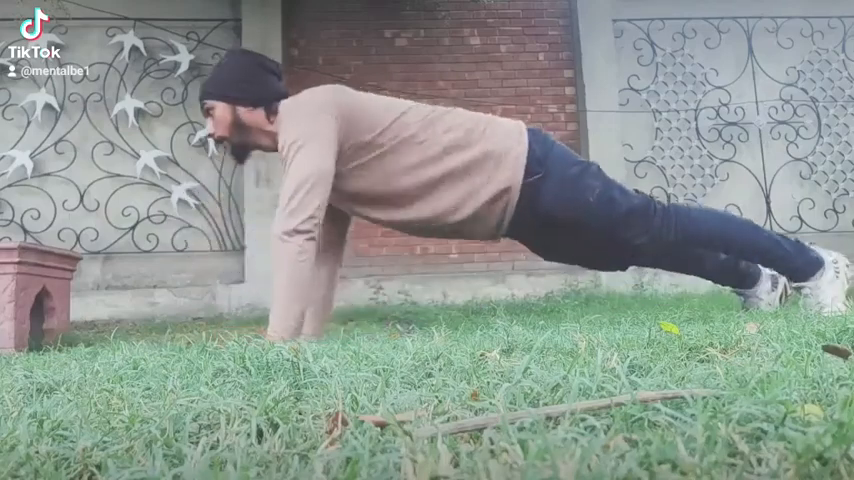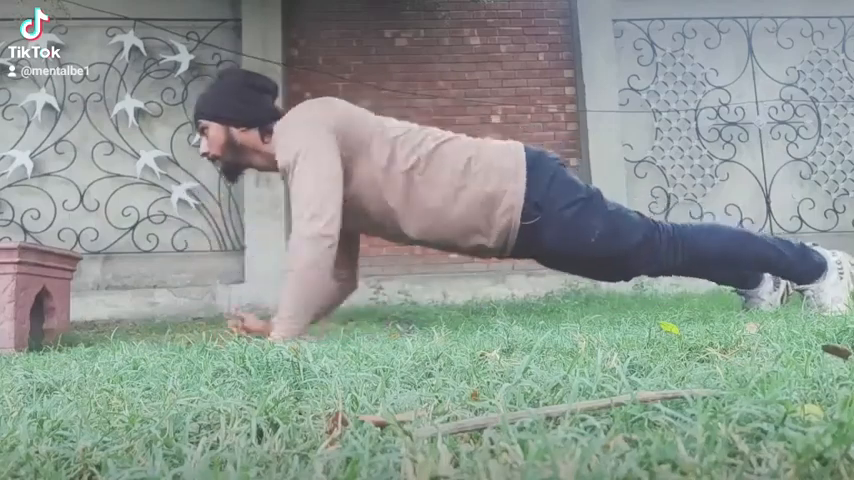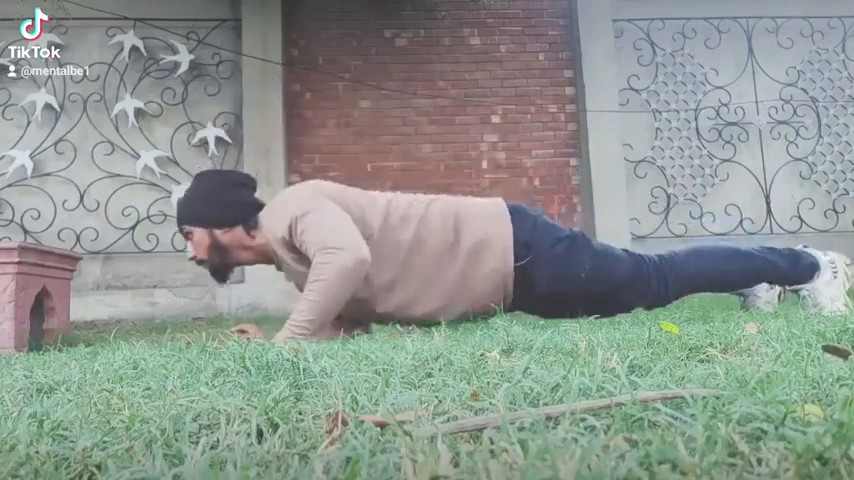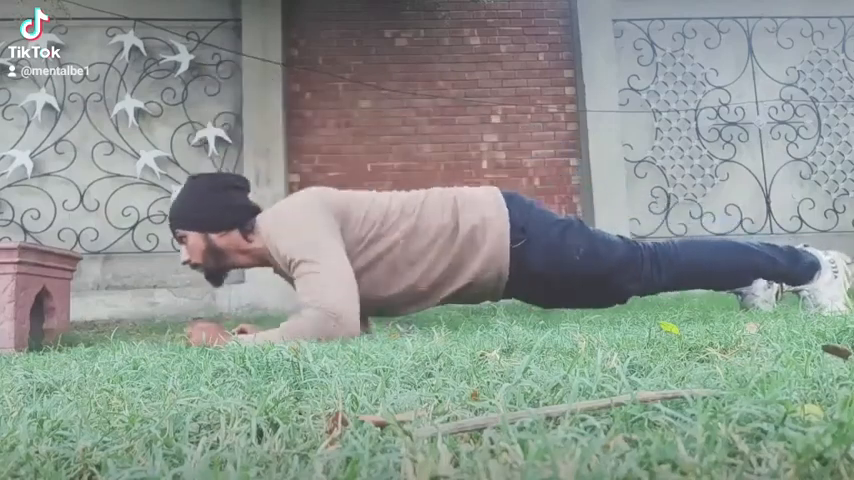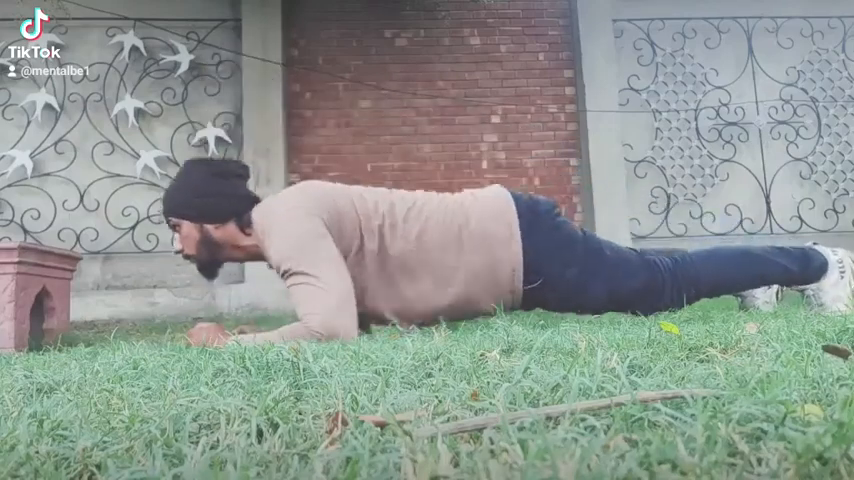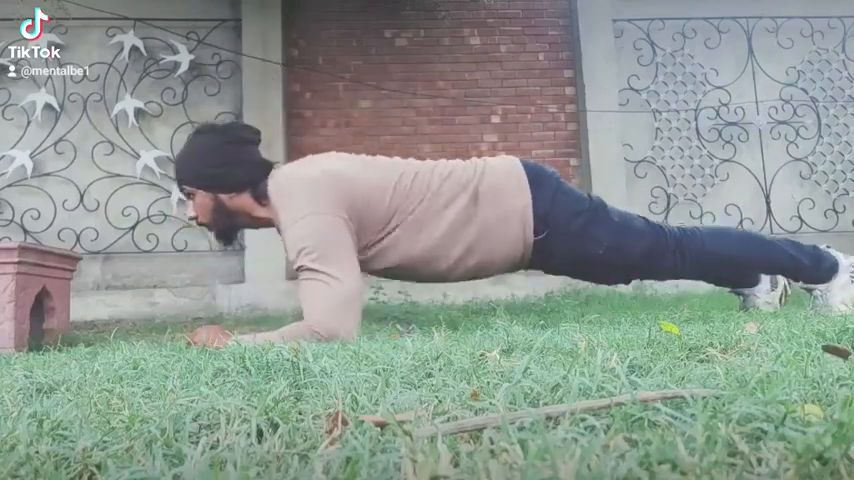
dt=0.3s
person 1, frame 1
left shoulder: (308, 116)
right shoulder: (308, 152)
left elbow: (296, 233)
right elbow: (324, 249)
left wrist: (279, 346)
right wrist: (308, 341)
left hip: (524, 172)
right hip: (510, 204)
left knee: (656, 226)
right knee: (630, 248)
right ankle: (755, 281)
person 1, frame 2
left shoulder: (305, 127)
right shoulder: (307, 156)
left elbow: (315, 239)
right elbow: (339, 274)
left wrist: (281, 340)
right wrist: (283, 327)
left hip: (521, 196)
right hip: (512, 213)
left knee: (658, 246)
right knee: (639, 256)
right ankle: (760, 280)
person 1, frame 3
left shoulder: (296, 209)
right shoulder: (291, 259)
left elbow: (350, 259)
right elbow: (350, 326)
left wrist: (288, 344)
right wrist: (285, 341)
left hip: (513, 252)
right hip: (505, 279)
left knee: (653, 279)
right knee: (632, 289)
right ankle: (753, 280)
person 1, frame 4
left shoulder: (295, 221)
right shoulder: (286, 256)
left elbow: (338, 317)
right elbow: (347, 322)
left wrist: (241, 344)
right wrist: (272, 340)
left hip: (508, 238)
right hip: (499, 262)
left knee: (649, 266)
right knee: (620, 283)
right ankle: (755, 278)
person 1, frame 5
left shoulder: (285, 227)
right shoulder: (289, 212)
left elbow: (334, 328)
right elbow: (353, 307)
left wrist: (237, 343)
right wrist: (281, 333)
left hip: (522, 251)
right hip: (502, 228)
left knee: (662, 283)
right knee: (644, 279)
right ankle: (790, 268)
person 1, frame 6
left shoulder: (303, 212)
right shoulder: (298, 179)
left elbow: (334, 328)
right elbow: (340, 292)
left wrist: (236, 345)
right wrist: (289, 331)
left hip: (528, 212)
right hip: (506, 199)
left knee: (669, 249)
right knee: (643, 257)
right ankle: (754, 282)
